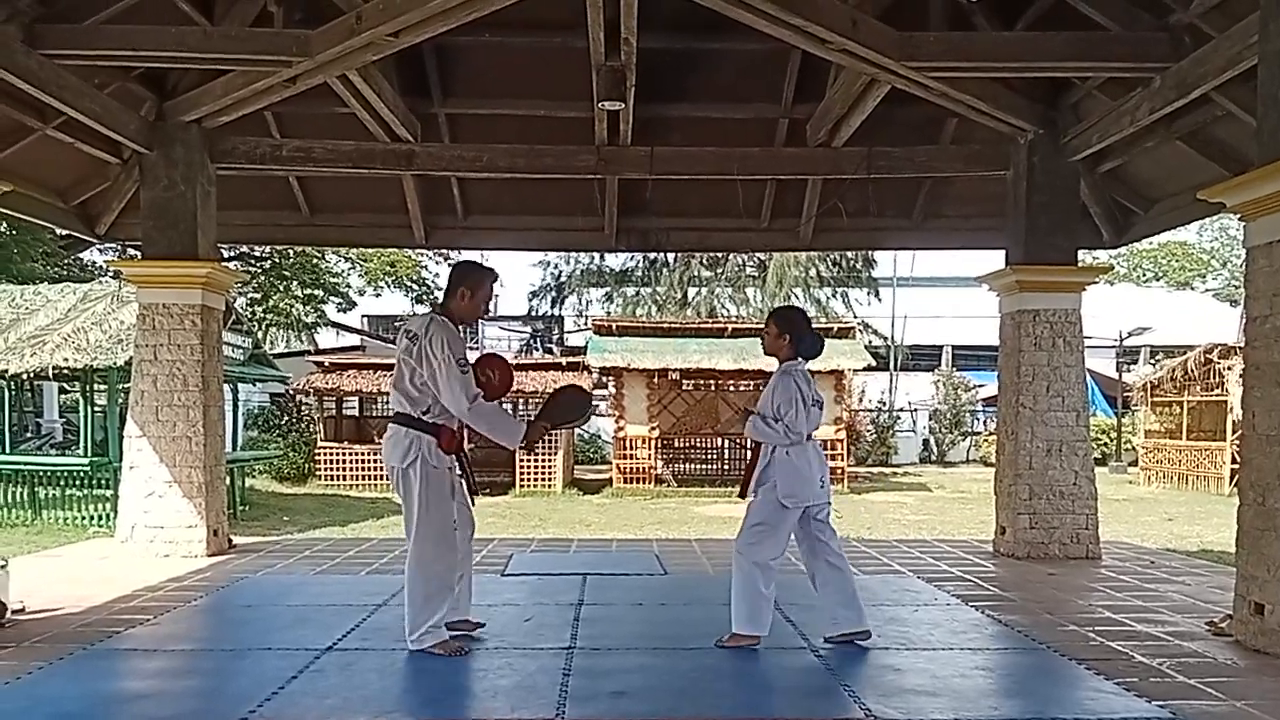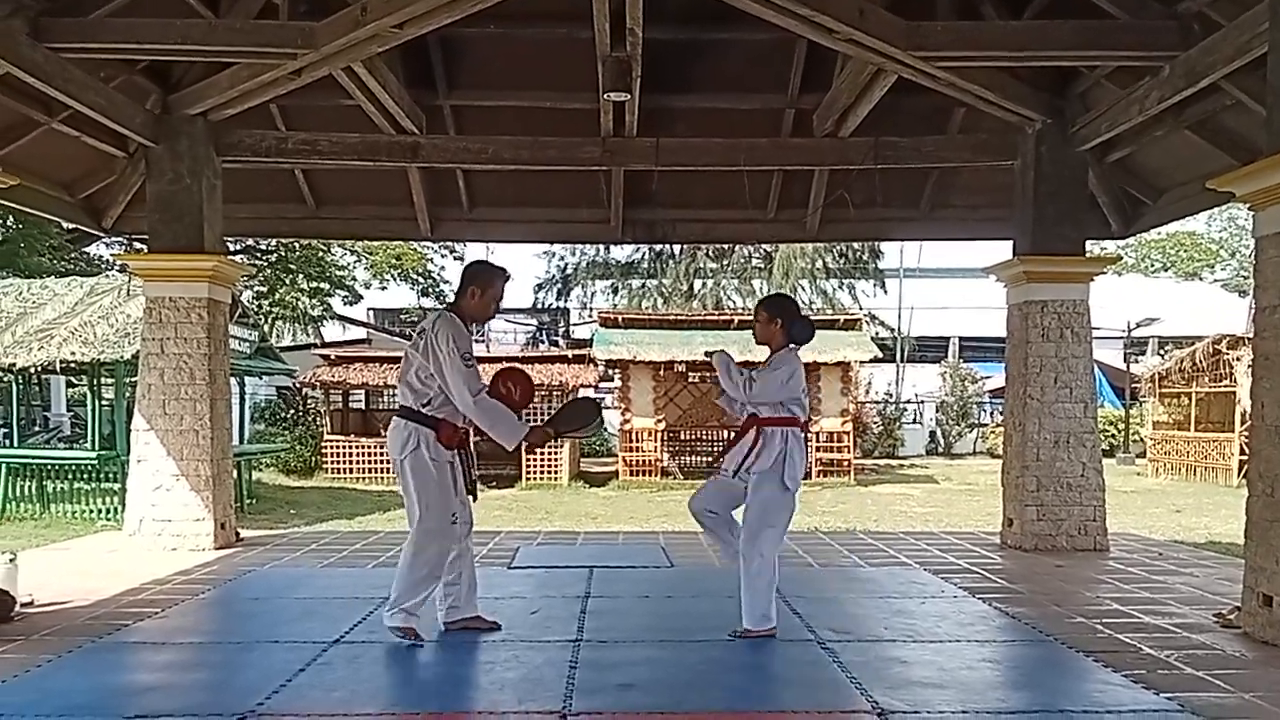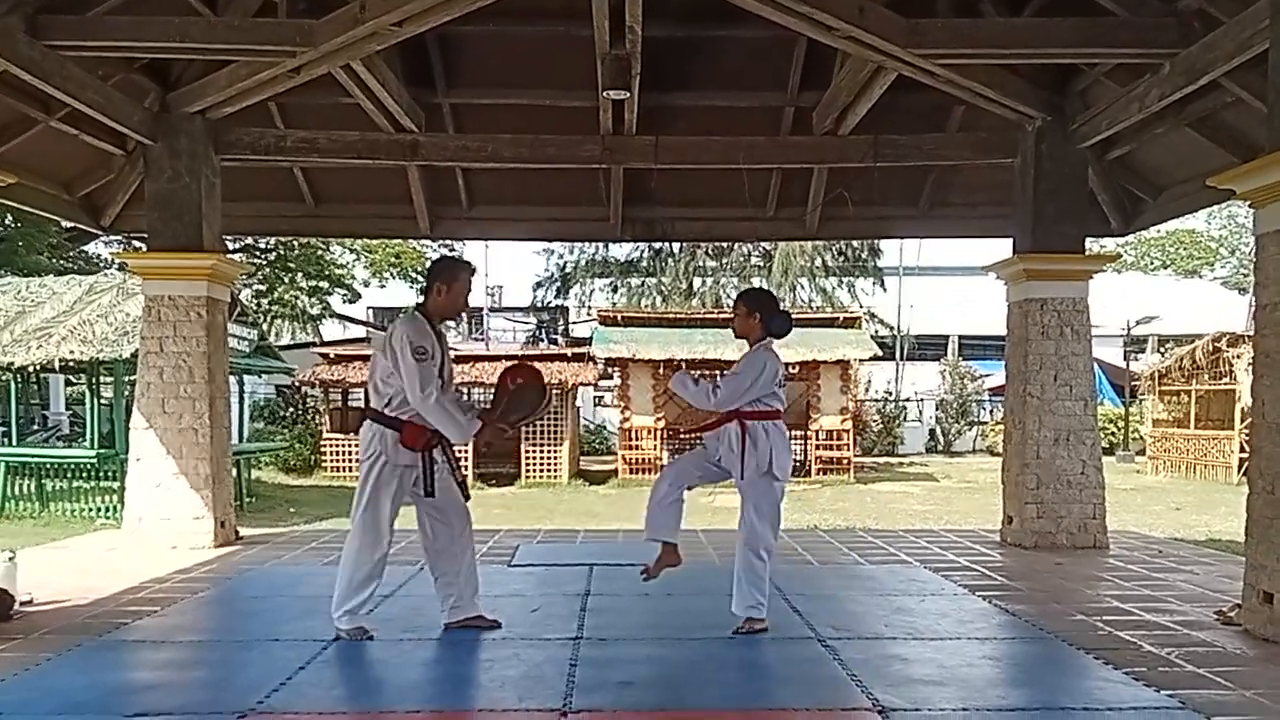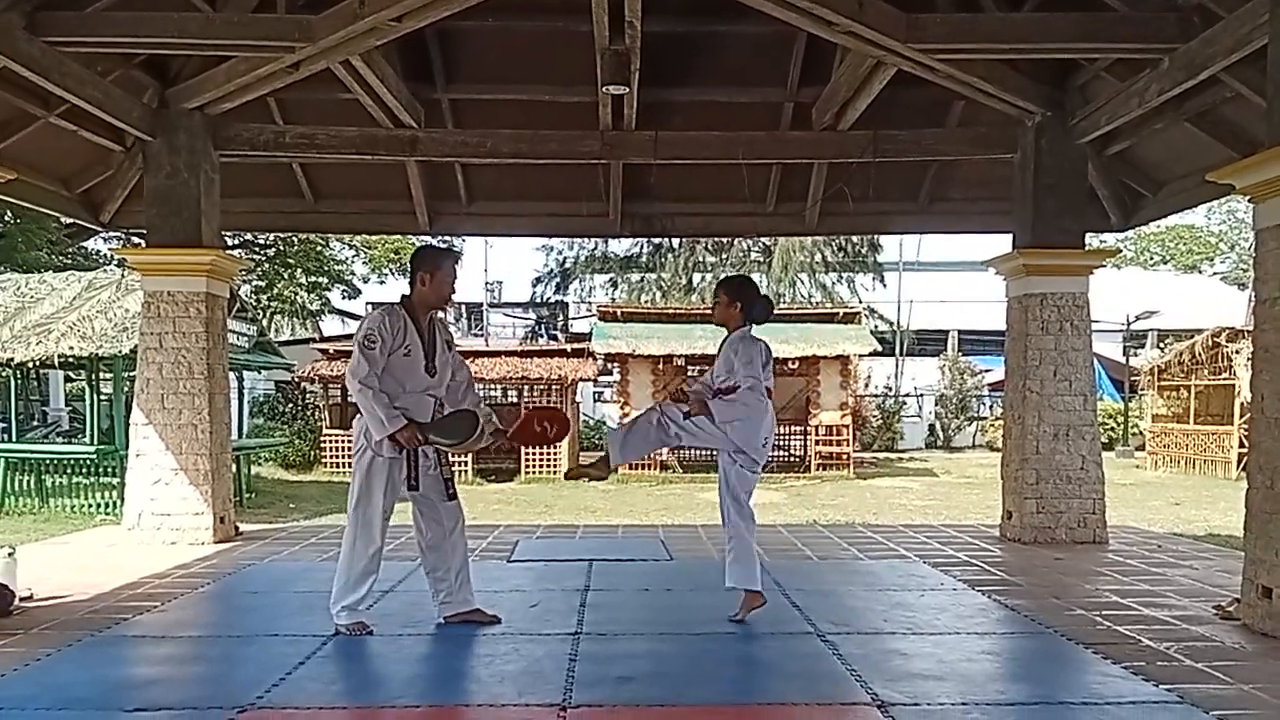
dt=0.4s
person 1, frame 1
left shoulder: (420, 326)
right shoulder: (443, 338)
right elbow: (466, 404)
left wrist: (474, 385)
right wrist: (522, 431)
left hip: (424, 445)
right hip: (421, 447)
left knee: (456, 529)
right knee: (433, 541)
left ankle: (450, 612)
right ankle: (425, 633)
person 1, frame 2
left shoulder: (445, 326)
right shoulder: (448, 332)
right elbow: (470, 399)
left wrist: (508, 416)
right wrist: (524, 433)
left hip: (440, 442)
right hip: (420, 440)
left knee: (455, 525)
right knee: (435, 528)
left ankle: (458, 610)
right ankle: (400, 612)
person 1, frame 3
left shoulder: (436, 335)
right shoulder: (407, 330)
left elbow: (442, 395)
right elbow: (423, 395)
left wrist: (477, 418)
right wrist: (475, 427)
left hip: (427, 447)
right hip: (390, 442)
left knee: (453, 525)
right knee: (372, 533)
left ankle: (460, 609)
right ankle: (347, 616)
person 1, frame 4
left shoulder: (440, 331)
right shoulder: (382, 323)
left elbow: (460, 388)
right elbow: (360, 382)
left wrist: (489, 427)
right wrist: (395, 427)
left hip: (422, 440)
right hip: (381, 438)
left knee: (445, 522)
right knee: (367, 527)
left ankle: (456, 603)
right ankle: (346, 611)
person 2, frame 1
left shoulder: (786, 379)
right shoulder: (801, 376)
left elbow: (793, 431)
left wrist: (753, 424)
right wrist: (760, 423)
left hip: (785, 474)
right hip: (807, 472)
left knee: (753, 551)
right knee: (823, 551)
left ankle: (748, 629)
right ankle: (852, 623)
person 2, frame 2
left shoulder: (787, 365)
right shoulder: (773, 363)
left elbow: (751, 396)
right elbow: (742, 409)
left wrist: (723, 363)
right wrist: (724, 379)
left hip: (777, 459)
right hip: (757, 454)
left knee: (757, 541)
right knee: (708, 506)
left ankle: (760, 622)
right ankle: (746, 562)
person 2, frame 3
left shoulder: (762, 360)
right shoulder: (756, 358)
left elbow: (716, 396)
left wrist: (679, 380)
left hip: (760, 450)
right hip: (734, 444)
left knee: (754, 533)
right knee: (671, 477)
left ankle: (754, 613)
right ankle: (668, 550)
person 2, frame 4
left shoulder: (748, 345)
right shoulder: (735, 344)
left elbow: (755, 391)
right elbow: (710, 386)
left wrist: (707, 406)
right wrist: (688, 396)
left hip: (737, 429)
right hip: (745, 438)
left knee: (663, 419)
right knee: (736, 517)
left ankle: (605, 463)
right ankle: (751, 593)
